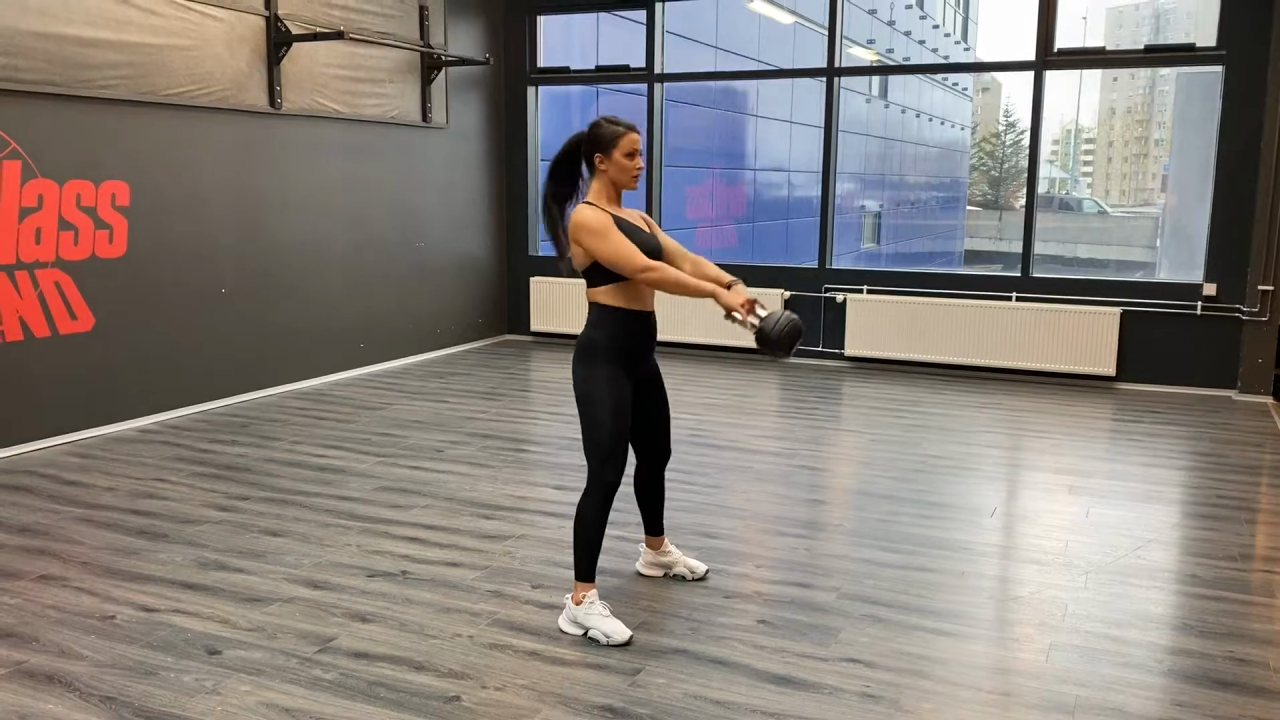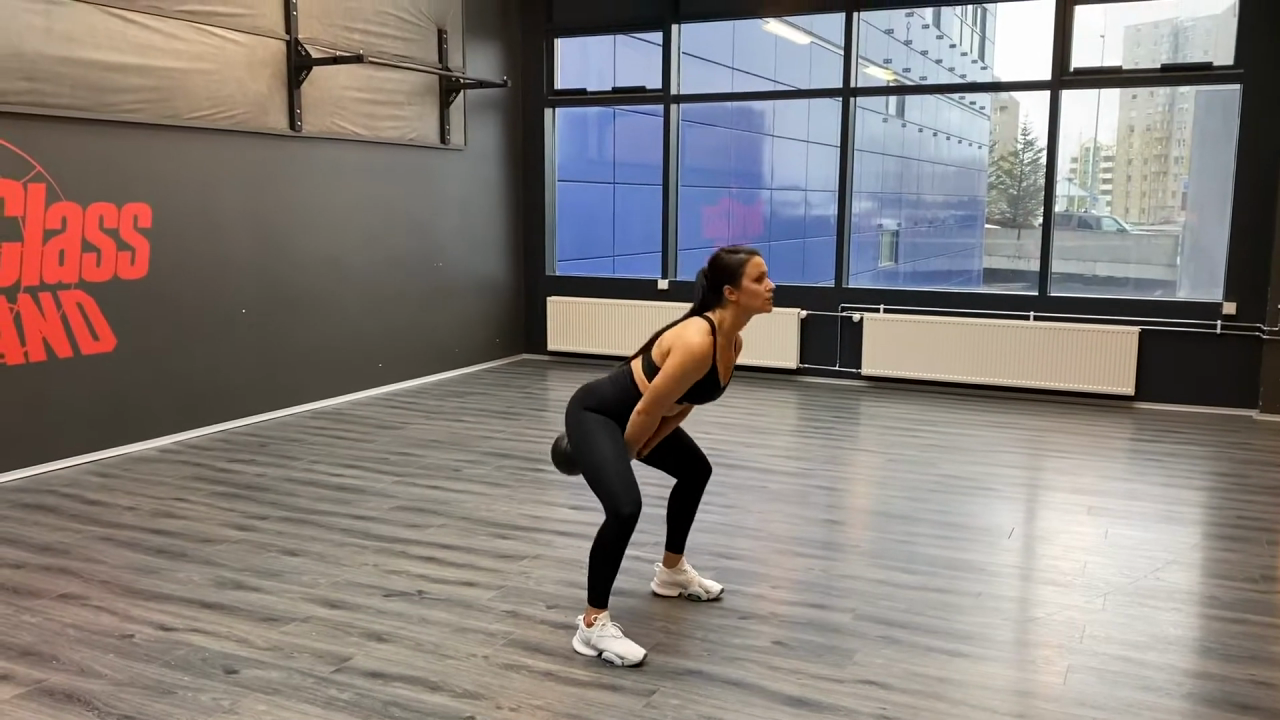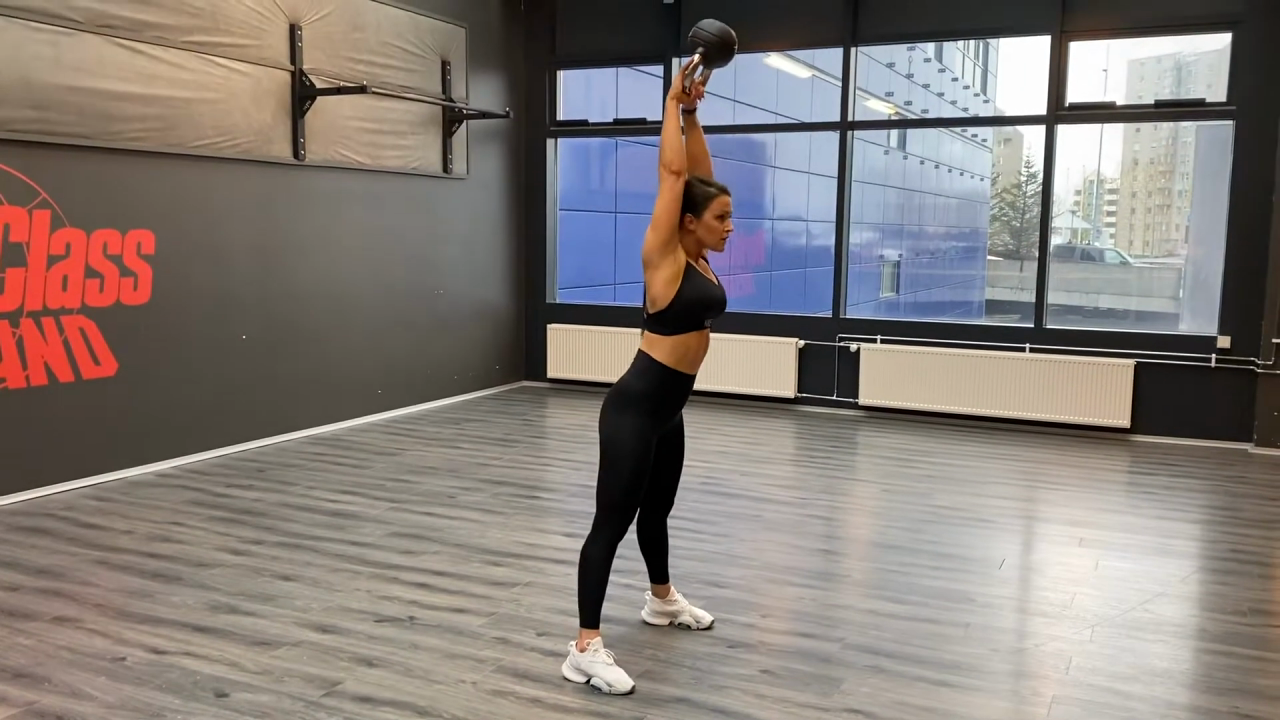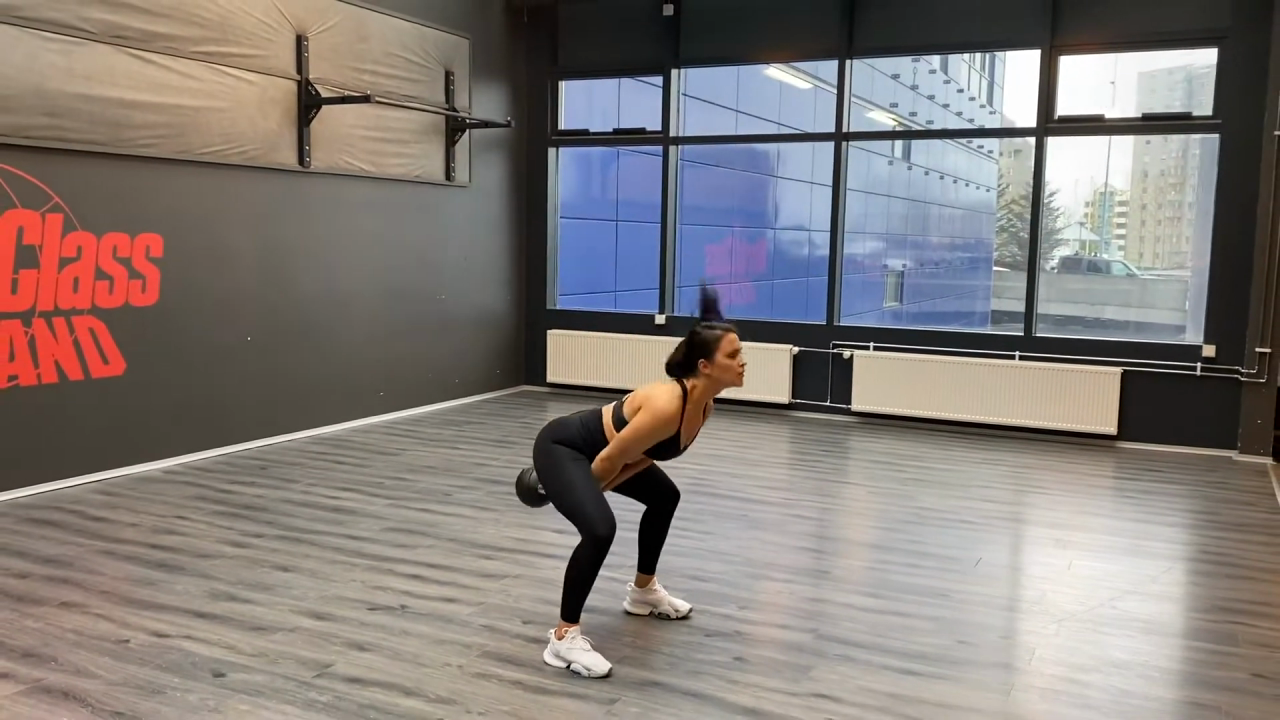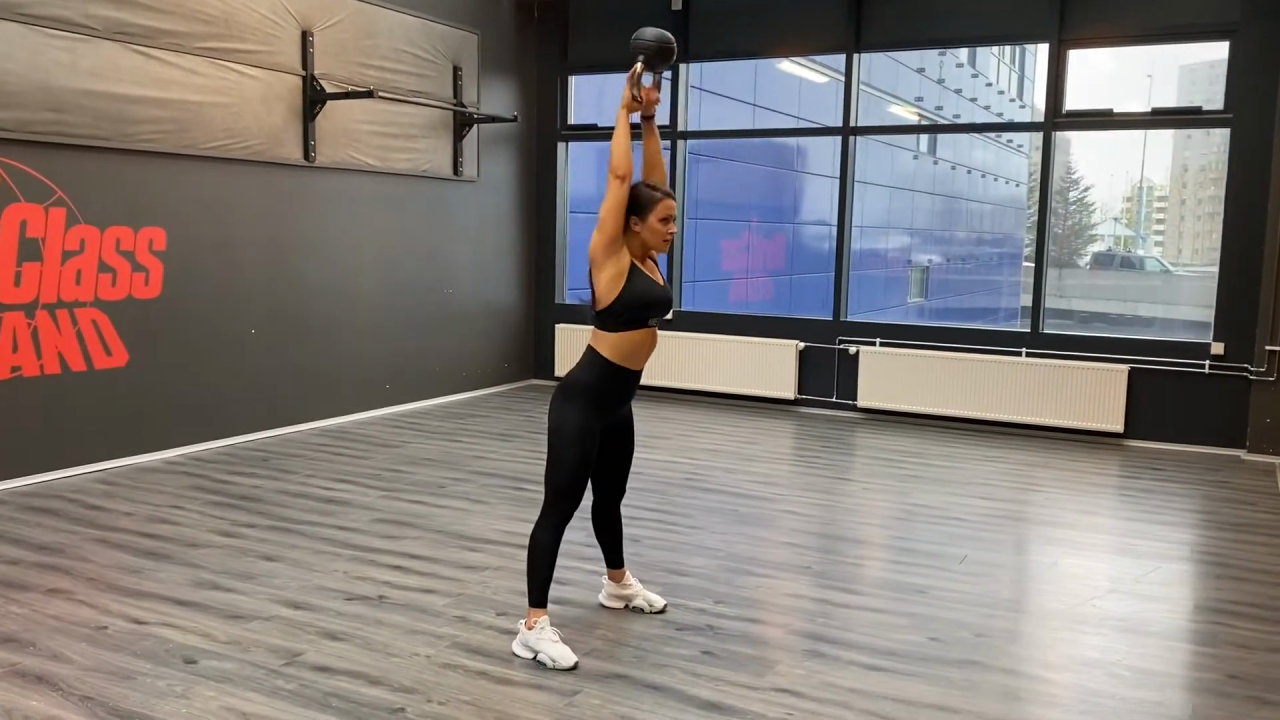
dt=1s
person 1, frame 1
left shoulder: (635, 216)
right shoulder: (585, 217)
left elbow: (683, 257)
right elbow: (647, 271)
left wrist: (732, 285)
right wrist: (721, 295)
left hip: (640, 355)
right hip: (603, 357)
left knee: (655, 456)
right knee: (606, 473)
left ankle: (655, 552)
right ankle: (581, 602)
person 1, frame 2
left shoulder: (732, 341)
right shoulder: (699, 341)
left elbow: (683, 404)
right elbow: (647, 409)
left wrist: (637, 450)
right wrist: (624, 451)
left hip: (637, 414)
right hip: (598, 412)
left knee: (694, 471)
right knee: (624, 506)
left ankle: (672, 572)
right ankle: (594, 625)
person 1, frame 3
left shoulder: (698, 259)
right shoulder: (664, 257)
left elbow: (698, 176)
right elbow: (673, 175)
left wrist: (692, 113)
right wrist: (672, 103)
left hip: (668, 407)
right hip: (635, 407)
left knee: (657, 510)
right knee: (613, 521)
left ankle: (662, 599)
right ankle: (585, 649)
person 1, frame 4
left shoulder: (699, 405)
right shoulder: (669, 405)
left elbow: (642, 456)
right elbow: (613, 456)
left wrist: (597, 489)
right wrist: (586, 491)
left hip: (596, 451)
right hip: (561, 446)
left knee: (665, 497)
right knee: (599, 527)
left ankle: (643, 590)
right ankle: (564, 637)
person 1, frame 5
left shoulder: (649, 259)
right shoulder: (611, 257)
left elbow: (655, 181)
right elbow: (619, 178)
left wrist: (651, 121)
right wrist: (623, 112)
left hip: (618, 401)
right hip: (582, 399)
left knee: (610, 498)
right knee: (560, 507)
left ankle: (617, 584)
right ankle: (533, 626)
